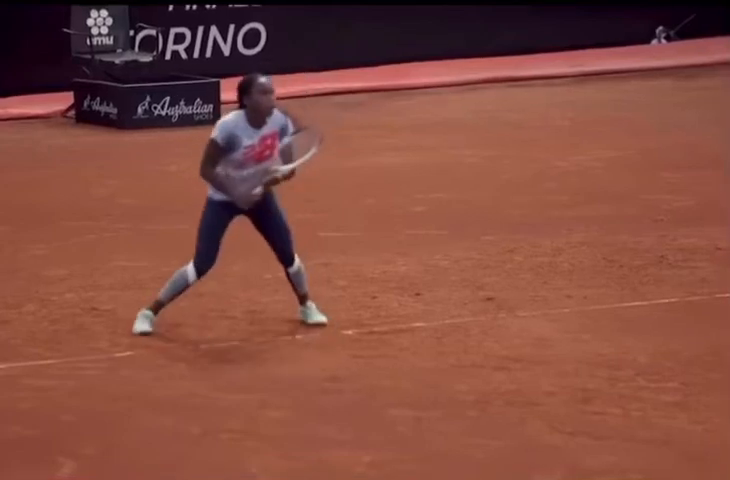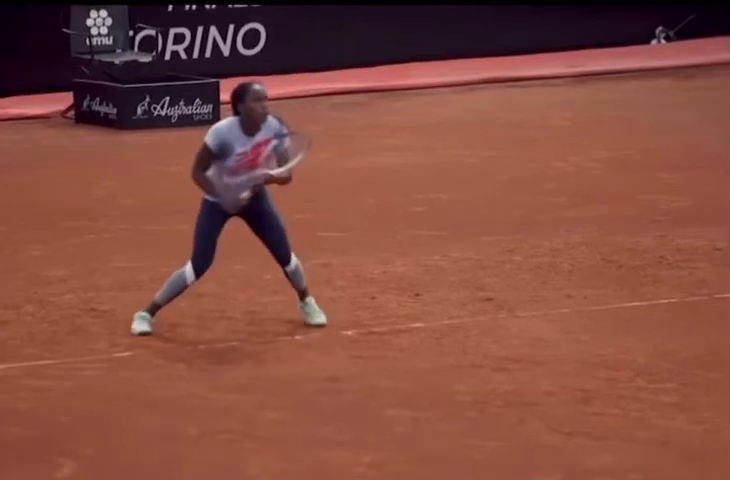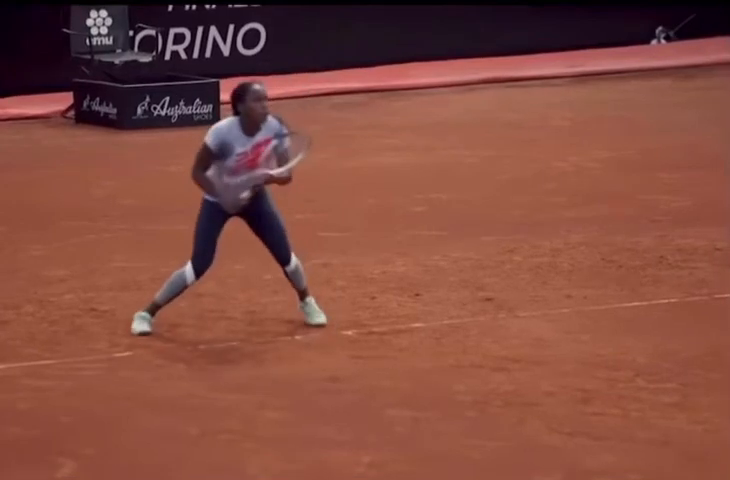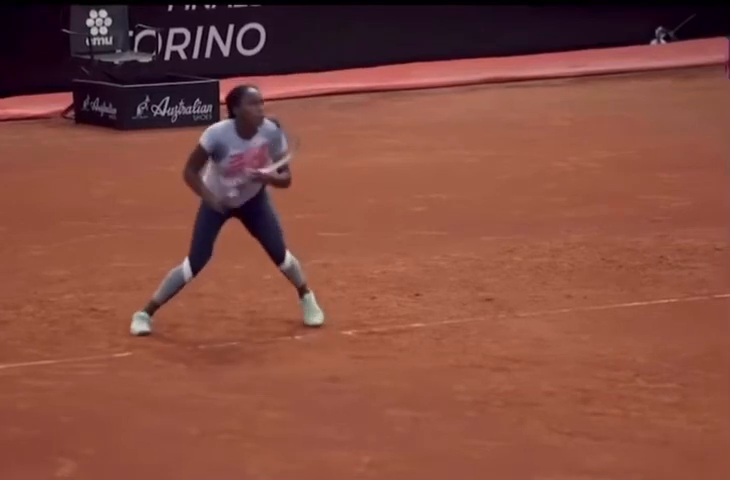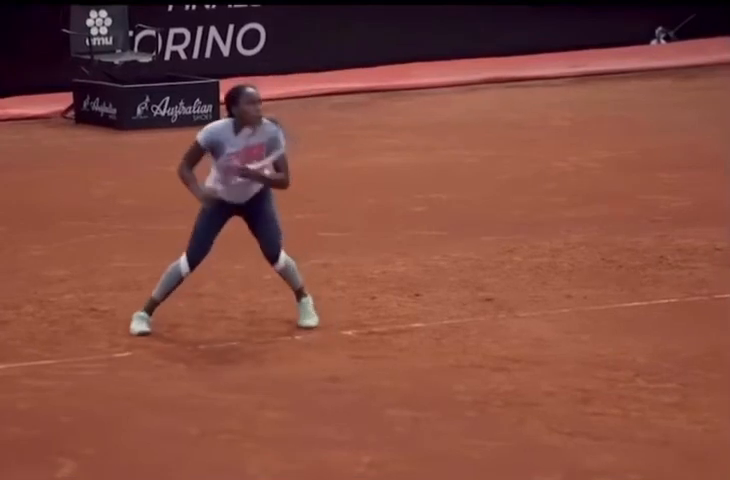
dt=0.2s
person 1, frame 1
left shoulder: (281, 122)
right shoulder: (229, 126)
left elbow: (290, 166)
right elbow: (206, 169)
left wrist: (279, 176)
right wrist: (236, 194)
left hip: (259, 194)
right hip: (223, 198)
left knee: (287, 255)
right knee: (202, 265)
left ankle: (306, 305)
right ankle: (149, 312)
person 1, frame 2
left shoulder: (275, 128)
right shoulder: (222, 132)
left elbow: (286, 174)
right elbow: (198, 173)
left wrist: (271, 178)
right wrist: (224, 197)
left hip: (254, 196)
right hip: (218, 201)
left knee: (284, 254)
right knee: (199, 265)
left ankle: (307, 302)
right ankle: (147, 313)
person 1, frame 3
left shoulder: (276, 128)
right shoulder: (223, 132)
left elbow: (287, 175)
right elbow: (198, 171)
left wrist: (273, 176)
right wrist: (223, 197)
left hip: (254, 198)
right hip: (218, 201)
left knee: (284, 254)
right knee: (199, 266)
left ankle: (307, 302)
right ankle: (147, 313)
person 1, frame 4
left shoulder: (272, 132)
right shoulder: (218, 134)
left elbow: (286, 179)
right elbow: (190, 172)
left wrist: (263, 177)
right wrist: (210, 196)
left hip: (253, 199)
right hip: (217, 201)
left knee: (278, 253)
right knee: (195, 263)
left ankle: (307, 298)
right ankle: (146, 313)
person 1, frame 5
left shoulder: (272, 132)
right shoulder: (216, 132)
left elbow: (284, 181)
right elbow: (185, 167)
left wrist: (252, 174)
right wrist: (196, 189)
left hip: (256, 197)
right hip: (219, 199)
left knee: (274, 254)
right knee: (191, 258)
left ankle: (304, 301)
right ankle: (145, 313)
